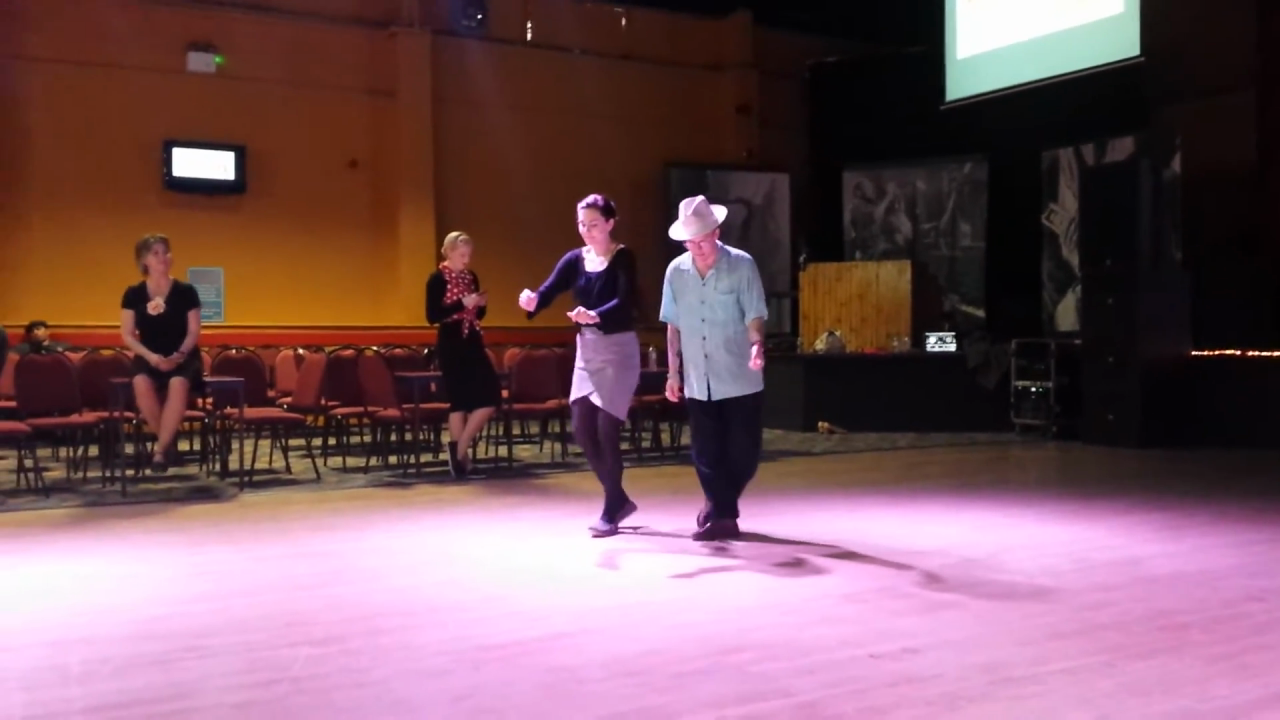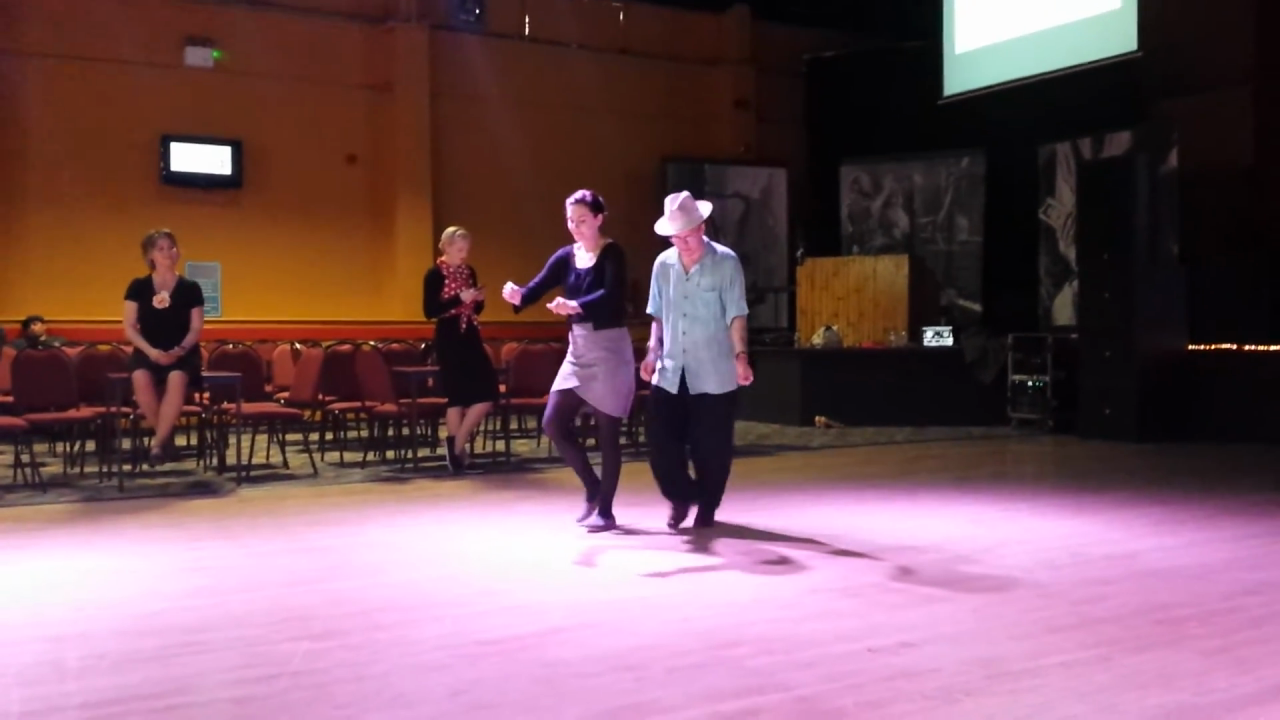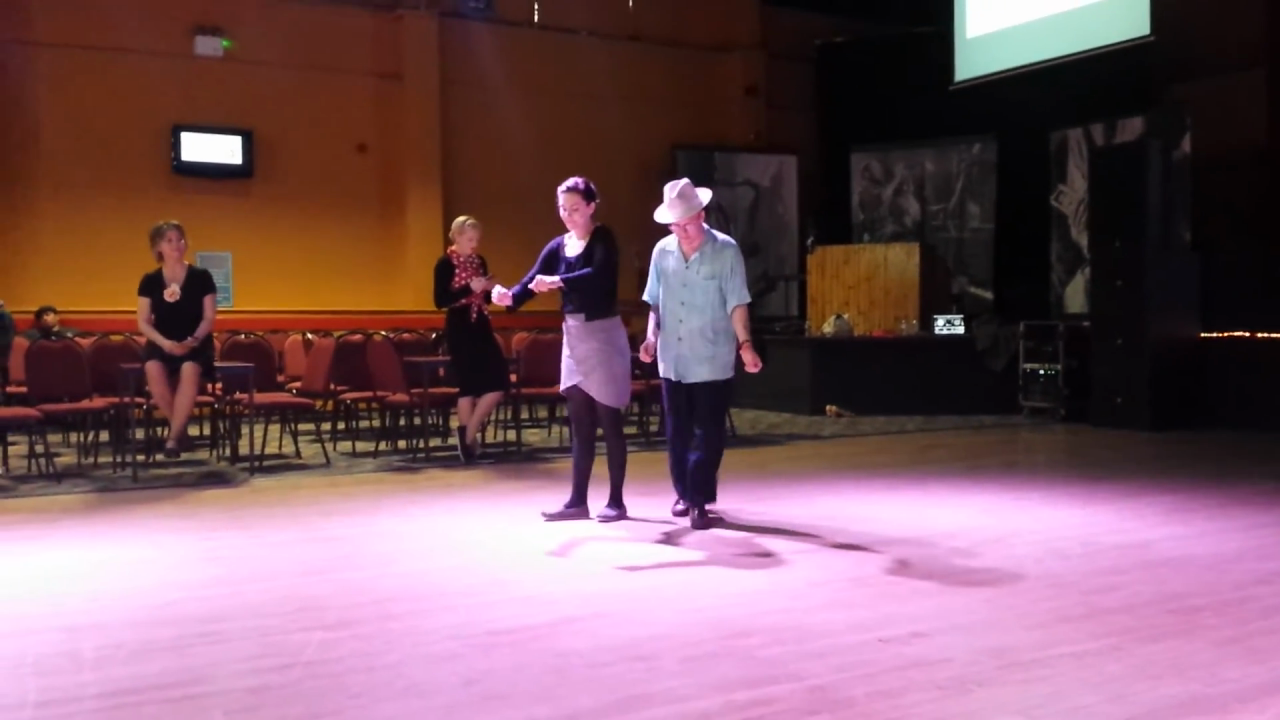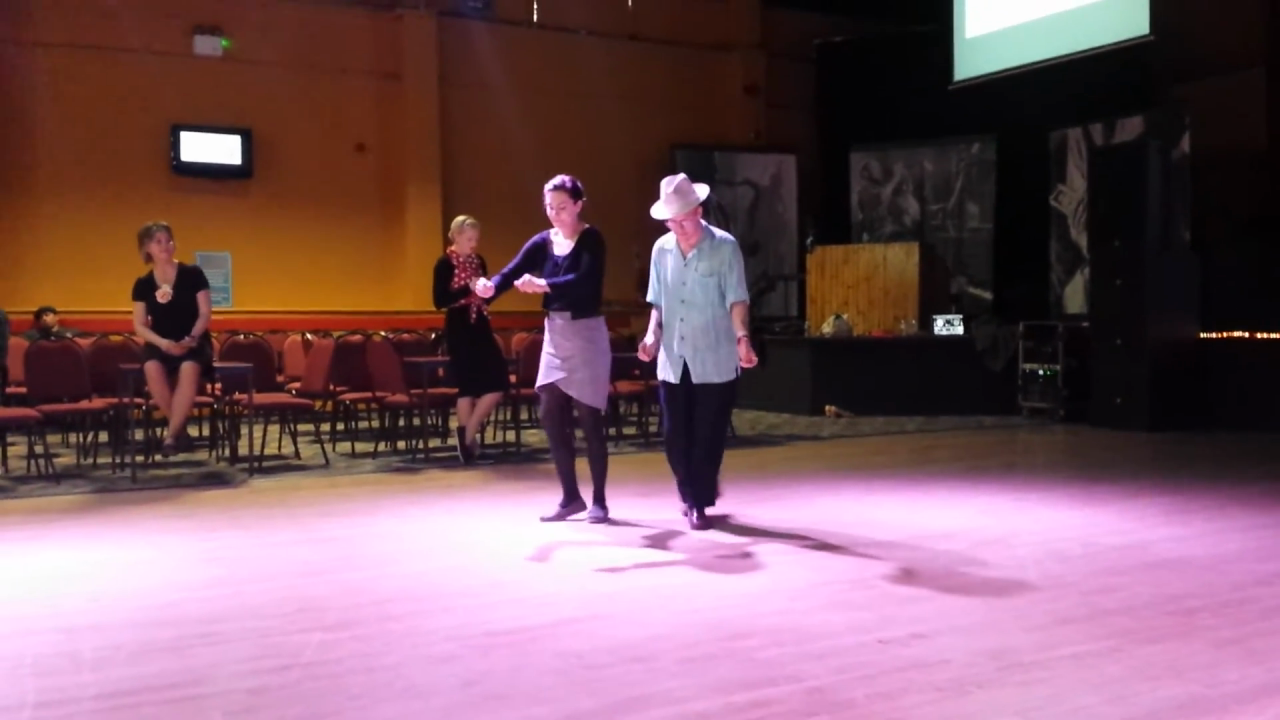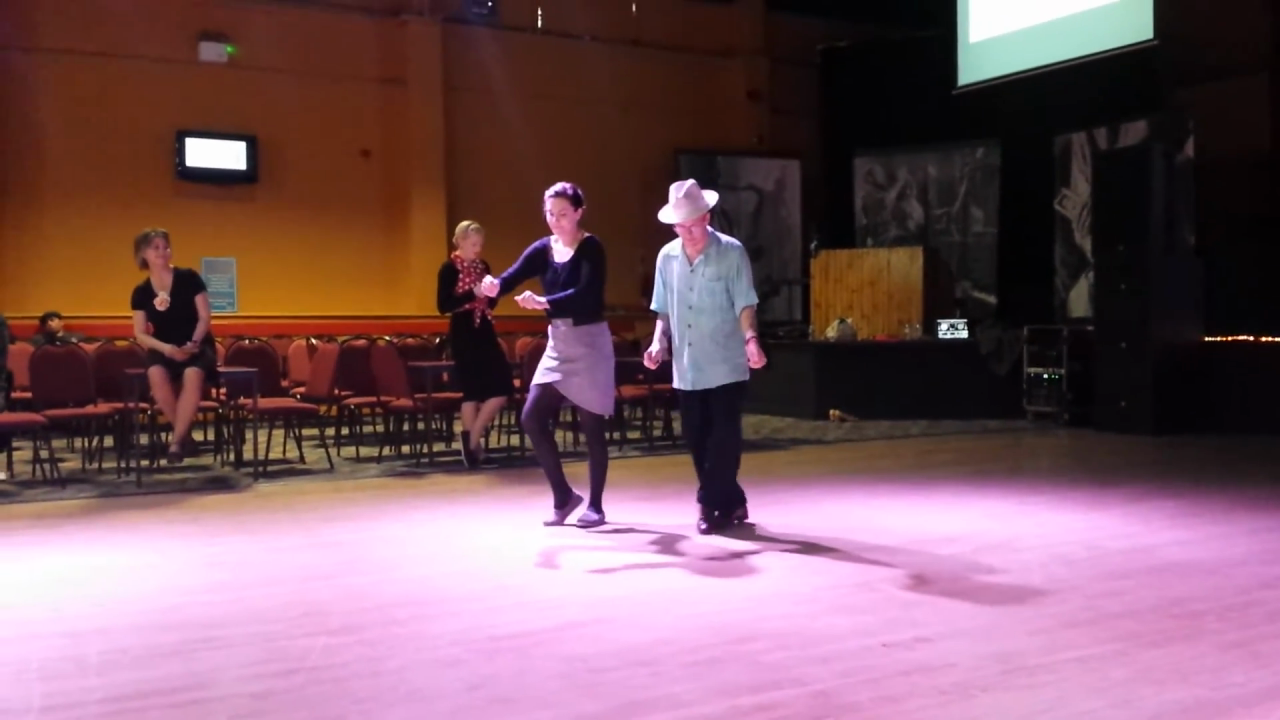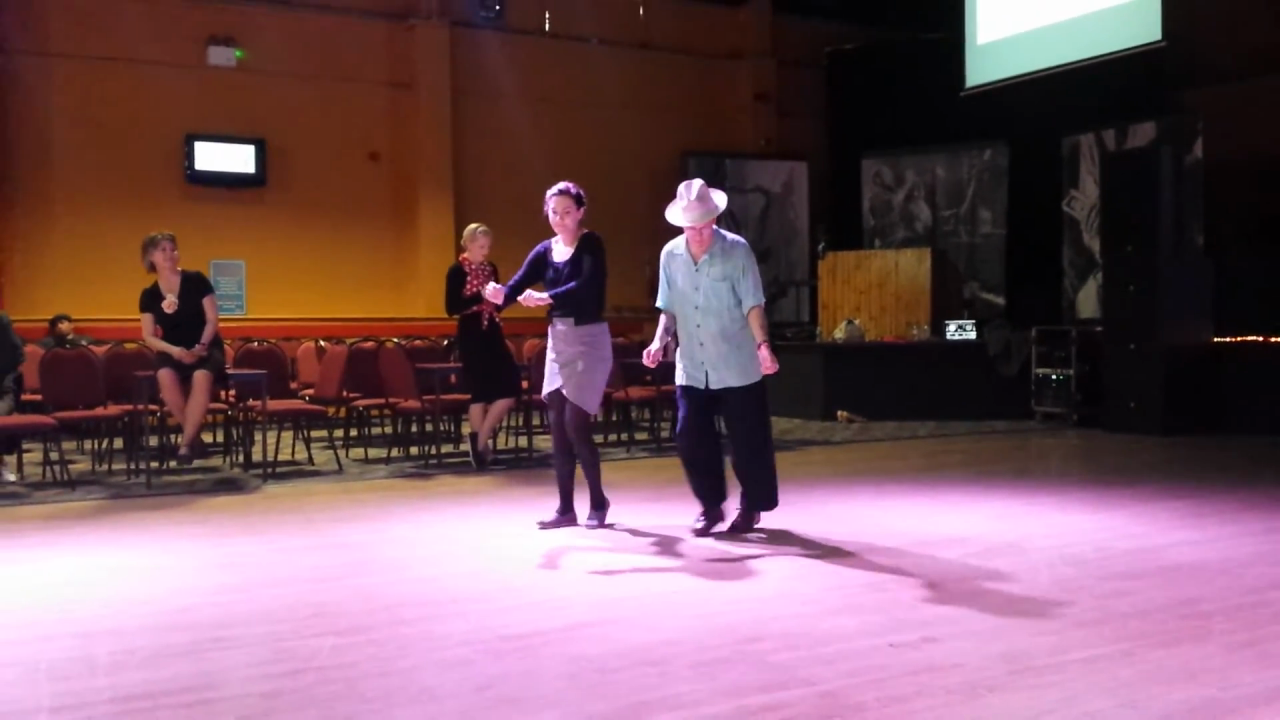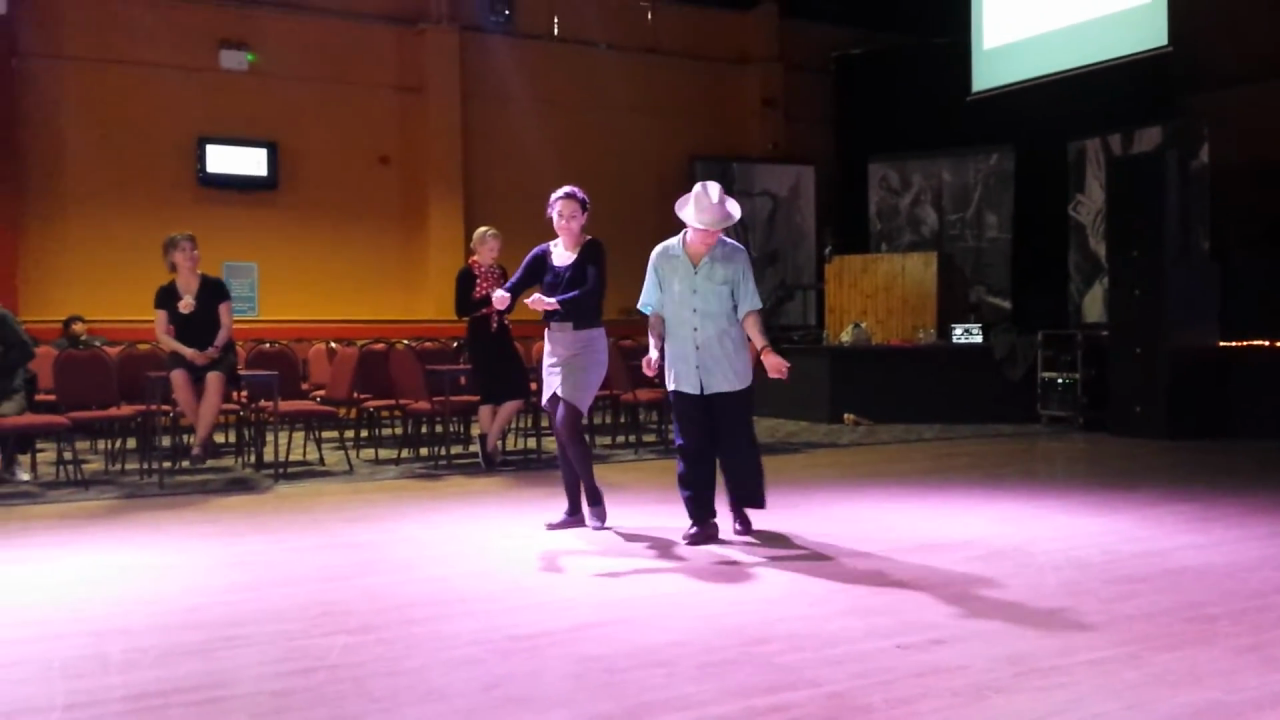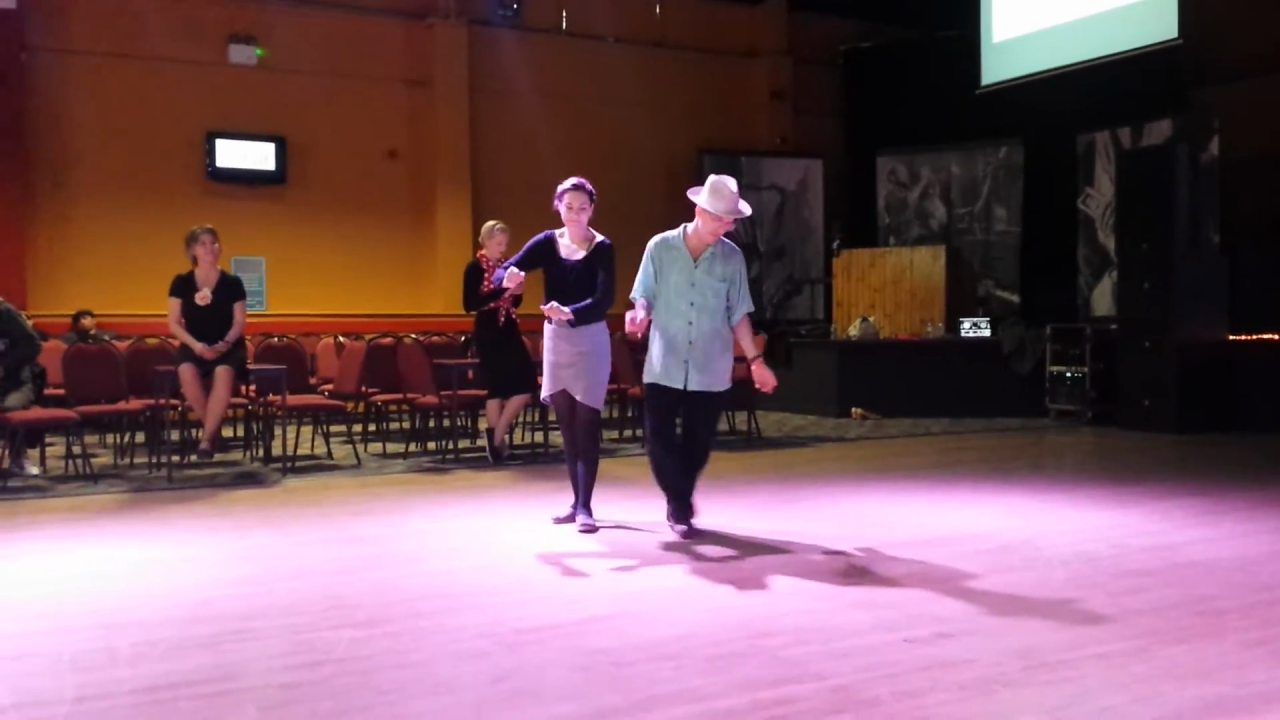
dt=0.3s
person 1, frame 1
left shoulder: (742, 265)
right shoulder: (676, 271)
left elbow: (755, 315)
right elbow: (674, 325)
left wrist: (756, 345)
right wrist: (673, 370)
left hip: (739, 378)
right hip: (698, 380)
left knee: (743, 450)
right knee: (708, 453)
left ankle: (719, 507)
right ankle: (722, 517)
person 1, frame 2
left shoulder: (726, 262)
right shoulder: (663, 265)
left elbow: (736, 314)
left wrist: (740, 356)
right wrist: (653, 352)
left hip: (715, 373)
right hip: (671, 371)
left knee: (713, 446)
right knee: (661, 437)
left ankle: (707, 504)
right ankle: (681, 497)
person 1, frame 3
left shoulder: (726, 250)
right shoulder: (662, 252)
left elbow: (736, 303)
left wrist: (745, 344)
right wrist: (651, 336)
left hip: (712, 361)
right hip: (673, 360)
left knee: (707, 433)
right knee: (678, 432)
left ankle: (699, 500)
right ankle: (684, 493)
person 1, frame 4
left shoulder: (725, 247)
right shoulder: (661, 250)
left elbow: (736, 299)
left wrist: (742, 338)
right wrist: (652, 335)
left hip: (714, 359)
right hip: (672, 359)
left knee: (707, 434)
right knee: (676, 433)
left ankle: (699, 502)
right ankle: (695, 491)
person 1, frame 5
left shoulder: (732, 253)
right shoulder: (666, 257)
left elbow: (745, 305)
left wrist: (750, 340)
right wrist: (658, 343)
left hip: (725, 364)
right hip: (686, 366)
left knee: (722, 437)
right knee: (699, 440)
left ankle: (713, 508)
right ankle: (730, 503)
person 1, frame 6
left shoulder: (737, 251)
right shoulder: (670, 255)
left elbow: (753, 304)
right elbow: (669, 308)
left wrist: (762, 344)
right wrist: (659, 341)
left hip: (737, 364)
right hip: (691, 366)
left knee: (748, 437)
right knee: (690, 436)
left ankle: (752, 506)
right ankle: (712, 505)
person 1, frame 7
left shoulder: (736, 257)
right shoulder: (662, 257)
left elbow: (747, 310)
right elbow: (654, 311)
left wrist: (764, 350)
right wrist: (655, 348)
left hip: (729, 369)
right hip: (683, 371)
left knee: (737, 442)
right knee: (692, 447)
left ankle: (741, 507)
right ankle: (702, 518)
person 1, frame 8
left shoulder: (732, 257)
right shoulder: (660, 247)
left elbow: (739, 315)
right elbow: (643, 297)
left wrist: (755, 360)
right wrist: (640, 315)
left hip: (710, 369)
right hip: (664, 366)
left knee: (698, 443)
right knee: (661, 439)
left ankle: (679, 504)
right ankle: (680, 507)
person 2, frame 1
left shoulder: (623, 258)
right shoulder: (574, 259)
left elbow: (624, 302)
right elbow: (549, 291)
left wrist: (594, 316)
right wrist: (532, 301)
left hip: (618, 349)
right hip: (587, 351)
left knee: (608, 432)
right knee: (584, 432)
left ankle: (610, 514)
right ankle: (620, 501)
person 2, frame 2
left shoulder: (612, 253)
right shoulder: (566, 256)
left elbow: (611, 295)
right elbow: (538, 288)
left wrist: (575, 305)
right wrist: (518, 296)
left hip: (610, 345)
right hip: (578, 347)
left knee: (607, 431)
right knee: (554, 422)
left ankle: (605, 510)
right ankle: (593, 491)
person 2, frame 3
left shoulder: (602, 237)
right shoulder: (557, 247)
left elbow: (598, 276)
right elbow: (531, 282)
left wrist: (557, 282)
right wrist: (509, 296)
left hip: (604, 334)
right hip: (573, 336)
left knee: (609, 420)
right knee: (580, 422)
left ankle: (616, 501)
right ankle: (578, 500)
person 2, frame 4
left shoulder: (591, 239)
right shoulder: (542, 242)
left elbow: (586, 281)
right elbow: (511, 272)
left wrist: (543, 285)
right wrist: (491, 287)
left hip: (587, 334)
right hip: (554, 335)
left knee: (589, 420)
right knee: (552, 419)
left ankle: (599, 501)
right ankle: (570, 497)
person 2, frame 5
left shoulder: (591, 248)
right shoulder: (543, 249)
left elbow: (585, 293)
right elbow: (513, 277)
left wrist: (544, 302)
right wrist: (494, 286)
left hip: (590, 341)
right hip: (557, 343)
left knee: (591, 427)
right knee: (532, 418)
left ankle: (595, 505)
right ankle: (563, 496)
person 2, frame 6
left shoulder: (591, 243)
right shoulder: (544, 252)
left elbow: (587, 286)
right elbow: (517, 286)
left wrist: (546, 297)
right wrist: (499, 293)
left hip: (589, 340)
right hip: (558, 342)
left knee: (576, 425)
right knee: (558, 429)
left ankle: (598, 502)
right ankle: (566, 508)
person 2, frame 7
left shoulder: (592, 249)
right shoulder: (542, 254)
left elbow: (593, 292)
right elbow: (513, 287)
left wrist: (555, 303)
right wrist: (501, 298)
left hip: (587, 343)
right hip: (554, 344)
left knee: (568, 424)
right knee: (560, 431)
left ankle: (593, 496)
right ankle: (574, 510)
person 2, frame 8
left shoulder: (602, 248)
right shoulder: (546, 243)
left elbow: (605, 298)
right elbow: (505, 271)
left wrist: (570, 312)
right wrist: (508, 277)
left hip: (590, 339)
right hip: (555, 338)
left knee: (586, 425)
right knee: (567, 426)
left ankle: (584, 506)
right ankle: (577, 502)
person 3, frame 1
left shoulder: (471, 277)
right shoulder: (437, 279)
right elbow: (432, 316)
left wrist: (481, 305)
right wrist: (460, 303)
left hip: (473, 342)
right hip: (451, 344)
left knee: (490, 397)
right knee: (460, 400)
left ankle: (459, 451)
right ankle: (459, 457)
person 3, frame 2
left shoulder: (469, 272)
right shoulder: (435, 274)
right elbow: (430, 311)
left wrist: (479, 299)
right wrist: (459, 298)
left hip: (470, 336)
right hip: (449, 338)
left knee: (487, 392)
right knee: (457, 395)
left ankle: (457, 446)
right ankle: (457, 451)
person 3, frame 3
left shoulder: (479, 261)
right shoulder: (445, 264)
right elbow: (440, 301)
left wrist: (489, 289)
right wrist: (469, 288)
left hip: (481, 326)
right hip: (459, 328)
left knee: (498, 382)
right knee: (468, 385)
left ankle: (468, 435)
right ankle: (468, 441)
person 3, frame 4
left shoulder: (479, 261)
right shoulder: (445, 264)
right elbow: (439, 301)
right wrist: (468, 288)
left hip: (480, 326)
right hip: (459, 328)
left knee: (497, 382)
right knee: (467, 385)
left ankle: (468, 435)
right ankle: (467, 441)
person 3, frame 5
left shoulder: (483, 266)
right shoulder: (449, 268)
right elbow: (444, 306)
right wrist: (472, 293)
left hip: (485, 331)
right hip: (463, 333)
left knee: (502, 386)
right knee: (472, 389)
left ankle: (472, 440)
right ankle: (472, 445)
person 3, frame 6
left shoulder: (491, 269)
right shoulder: (457, 271)
right elbow: (452, 308)
right wrist: (480, 295)
left hip: (492, 332)
right hip: (471, 335)
left knee: (510, 388)
right knee: (480, 391)
left ankle: (481, 440)
right ankle: (480, 446)
person 3, frame 7
left shoulder: (500, 272)
right shoulder: (467, 274)
right elbow: (461, 311)
right wrist: (489, 299)
left hip: (502, 335)
right hip: (480, 337)
left knee: (518, 390)
right knee: (489, 393)
left ankle: (489, 443)
right ankle: (489, 449)
person 3, frame 8
right shoulder: (475, 268)
right elbow: (469, 305)
left wrist: (517, 293)
right wrist: (497, 292)
left hip: (509, 329)
right hip: (488, 331)
left knee: (526, 384)
right knee: (497, 387)
left ankle: (497, 437)
right ankle: (496, 443)
person 4, frame 1
left shoulder: (185, 291)
right shoulder: (133, 294)
left elbow: (194, 331)
right elbow: (127, 335)
left wrist: (180, 355)
right wrist: (151, 357)
left hip: (182, 358)
right hip: (148, 357)
left knee: (178, 384)
right knee: (142, 384)
left ankle: (160, 448)
right ankle: (167, 440)
person 4, frame 2
left shoulder: (191, 288)
right shoulder: (138, 286)
left elbow: (196, 329)
right elbow: (129, 328)
left wrist: (181, 350)
right wrist: (151, 351)
left hip: (182, 353)
right hip: (148, 352)
left knee: (176, 379)
right knee: (141, 379)
left ankle: (158, 442)
right ankle: (165, 436)
person 4, frame 3
left shoulder: (201, 277)
right shoulder: (149, 281)
left elbow: (209, 317)
right elbow: (143, 322)
left wrist: (194, 339)
right wrist: (164, 342)
left hip: (195, 344)
right hip: (162, 344)
left knee: (189, 370)
right knee: (153, 370)
left ankle: (174, 436)
right ankle: (179, 428)
person 4, frame 4
left shoulder: (193, 274)
right shoulder: (142, 284)
left elbow: (205, 313)
right elbow: (139, 326)
left wrist: (191, 338)
right wrist: (162, 342)
left hip: (193, 342)
right hip: (160, 344)
left knee: (188, 370)
right knee: (153, 370)
left ankle: (172, 433)
right ankle: (179, 427)
person 4, frame 5
left shoulder: (189, 278)
right shoulder: (141, 292)
left elbow: (205, 317)
right elbow: (140, 334)
left wrist: (193, 344)
right wrist: (165, 347)
left hip: (197, 346)
right hip: (163, 349)
left knee: (192, 375)
right knee: (156, 375)
left ankle: (177, 440)
right ankle: (183, 432)
person 4, frame 6
left shoulder: (196, 280)
right shoulder: (149, 295)
left elbow: (212, 319)
right elbow: (149, 336)
left wrist: (201, 346)
right wrist: (173, 350)
left hip: (206, 348)
right hip: (172, 352)
left knee: (201, 378)
right knee: (166, 377)
left ankle: (186, 442)
right ankle: (193, 434)
person 4, frame 7
left shoulder: (215, 285)
right shoulder: (165, 293)
left elbow: (227, 325)
right elbow: (162, 334)
left wrist: (215, 348)
right wrist: (186, 351)
left hip: (217, 351)
right hip: (184, 352)
left knee: (215, 379)
right knee: (179, 378)
left ankle: (199, 443)
right ankle: (204, 434)
person 4, frame 8
left shoulder: (232, 283)
right shoulder: (181, 282)
left elbow: (239, 322)
right elbow: (174, 323)
left wrist: (226, 343)
right wrist: (196, 345)
left hip: (228, 346)
right hip: (194, 346)
left knee: (223, 373)
right knee: (187, 373)
left ankle: (207, 437)
right ankle: (213, 428)
